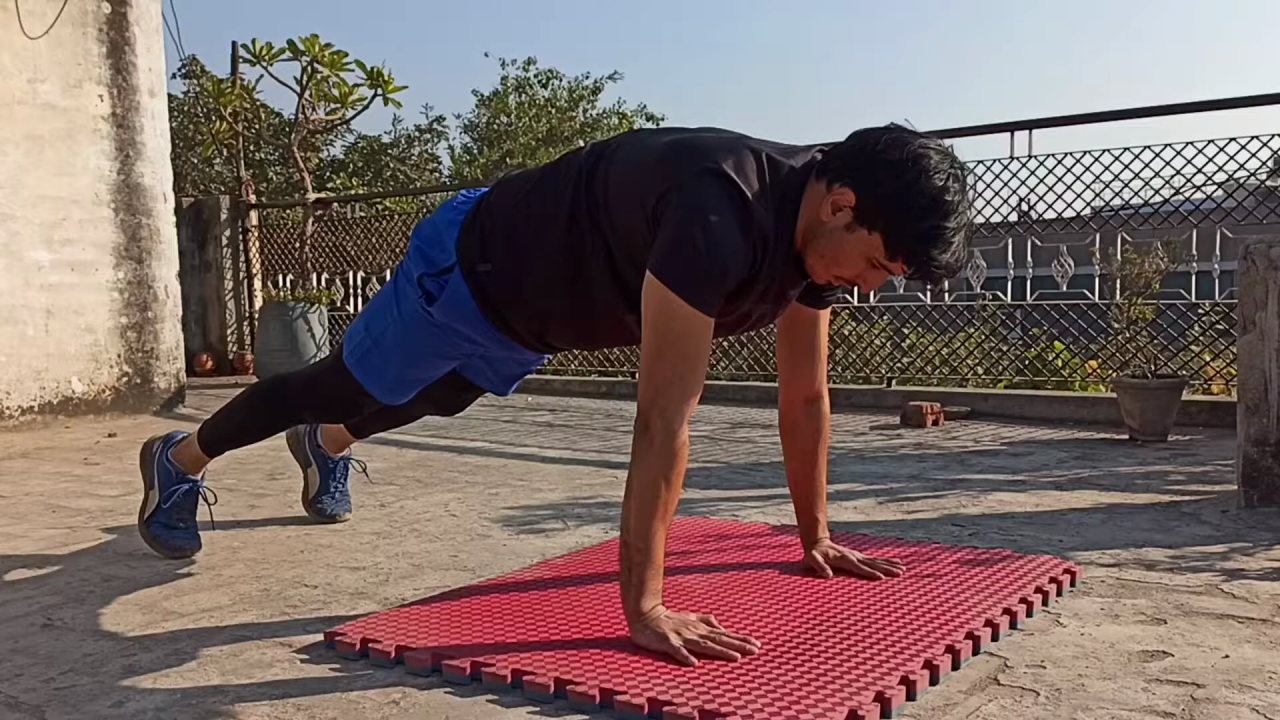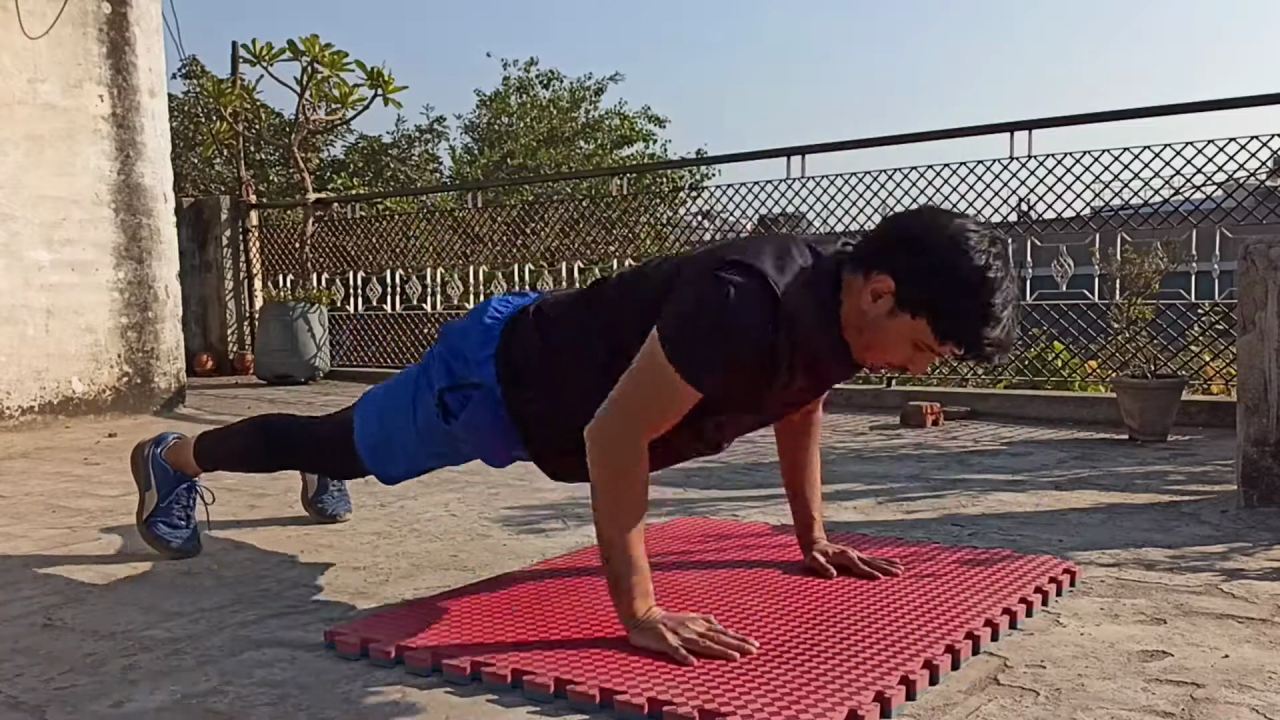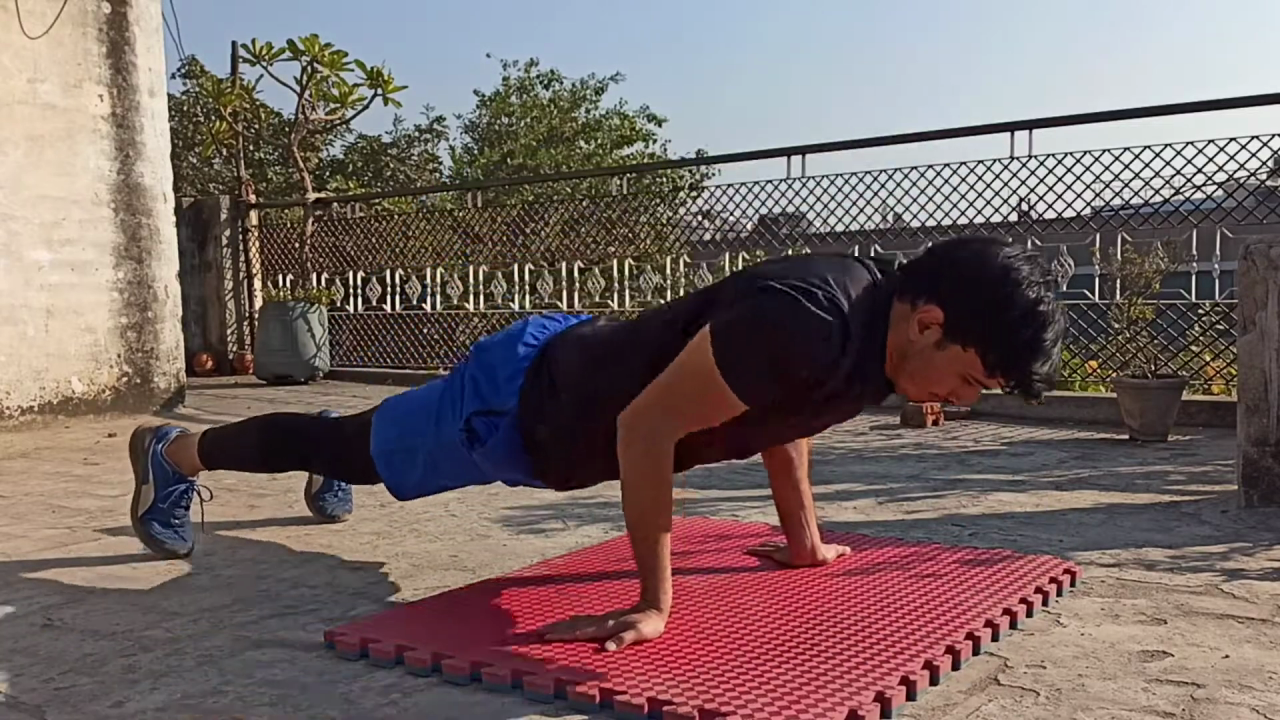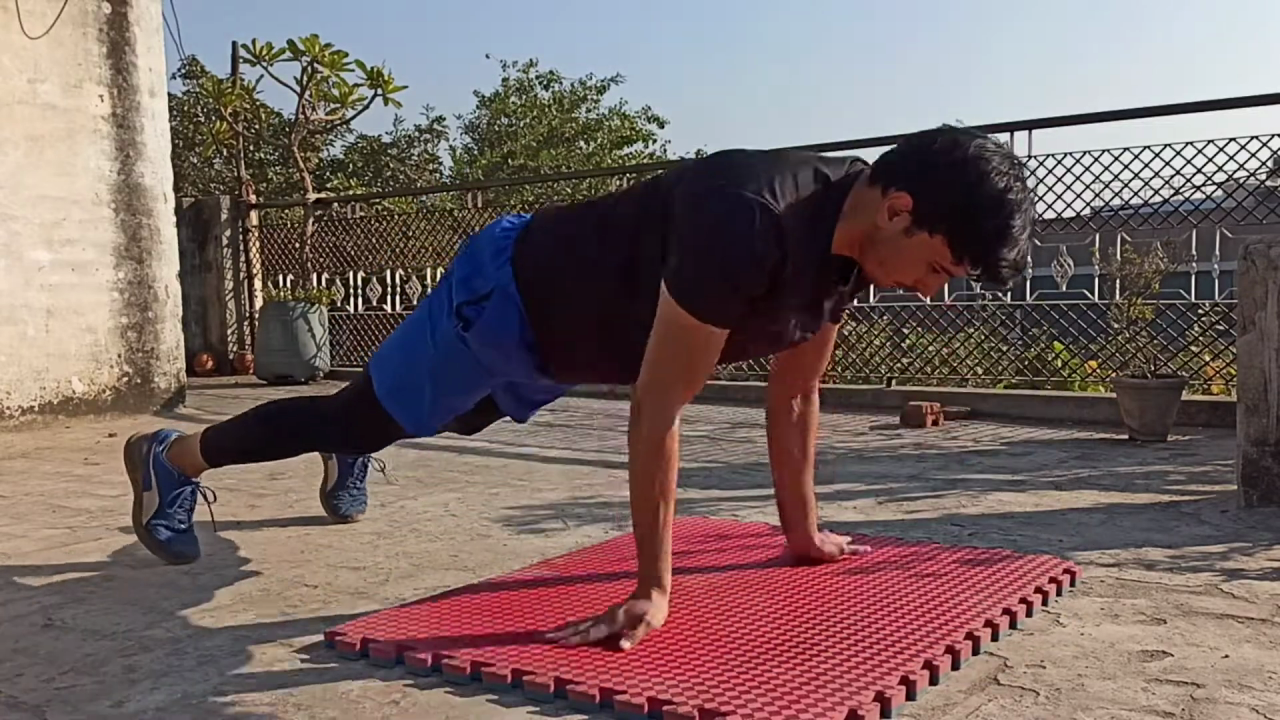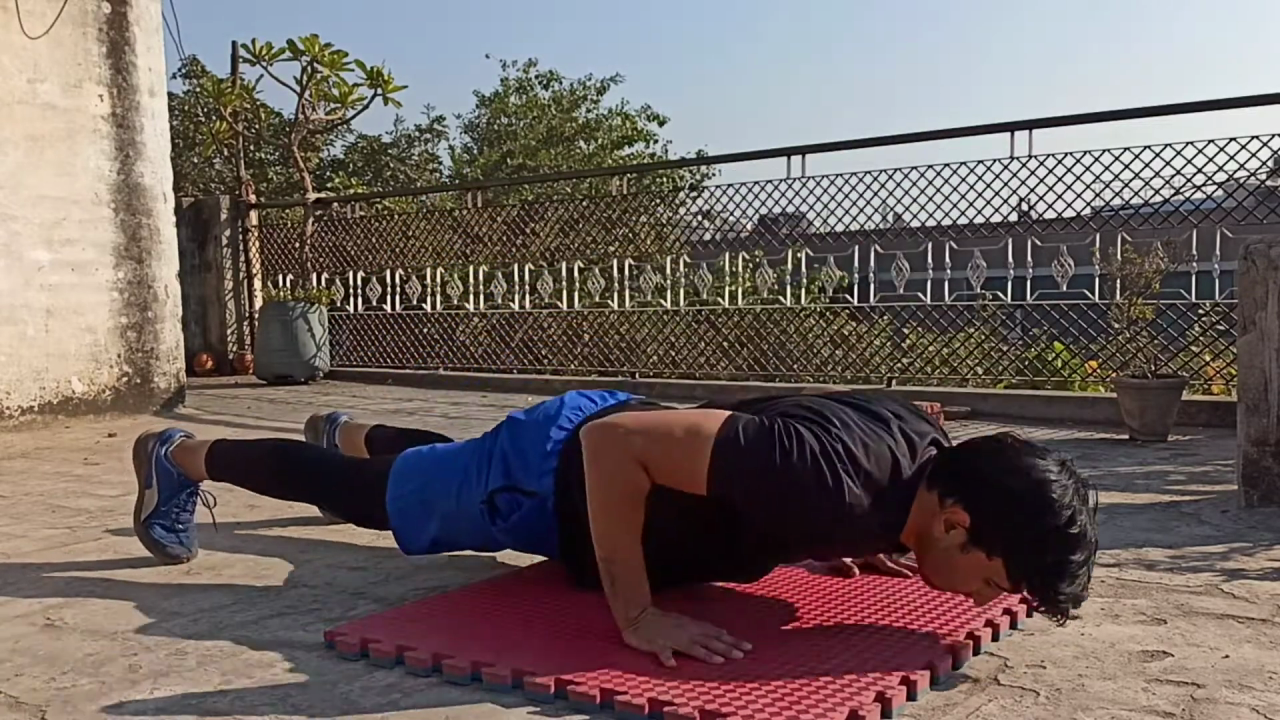
dt=1s
person 1, frame 1
left shoulder: (814, 232)
right shoulder: (722, 212)
left elbow: (804, 391)
right elbow: (664, 417)
left wrist: (815, 537)
right wrist: (643, 605)
left hip: (536, 306)
right hip: (472, 266)
left knee: (418, 401)
right knee: (342, 386)
left ankle: (325, 451)
right ankle: (179, 458)
person 1, frame 2
left shoulder: (845, 309)
right shoulder: (751, 302)
left elbow: (797, 409)
right elbow: (611, 438)
left wrist: (811, 536)
right wrist: (636, 603)
left hip: (547, 377)
right hip: (495, 373)
right knee: (343, 447)
left ankle: (319, 472)
right ankle: (172, 461)
person 1, frame 3
left shoulder: (873, 321)
right shoulder: (813, 326)
left elbow: (785, 415)
right elbow: (644, 429)
left wrist: (800, 534)
right wrist: (650, 601)
left hip: (580, 364)
right hip: (524, 398)
left knee: (390, 440)
right knee: (364, 452)
left ankle: (332, 450)
right ankle: (174, 447)
person 1, frame 4
left shoulder: (850, 235)
right shoulder: (749, 219)
left elbow: (794, 381)
right elbow: (658, 404)
left wrist: (800, 526)
right wrist: (651, 584)
left hip: (572, 328)
right hip: (509, 288)
left knee: (465, 415)
right knee: (366, 414)
left ankle: (344, 463)
right ankle: (171, 459)
person 1, frame 5
left shoulder: (919, 447)
right shoulder: (831, 484)
left elbow: (817, 396)
right elbow: (615, 443)
left wrist: (851, 545)
right wrist: (633, 613)
left hip: (594, 446)
right hip: (557, 477)
left knee: (450, 456)
right knee: (358, 495)
left ankle: (347, 430)
right ankle: (181, 455)
